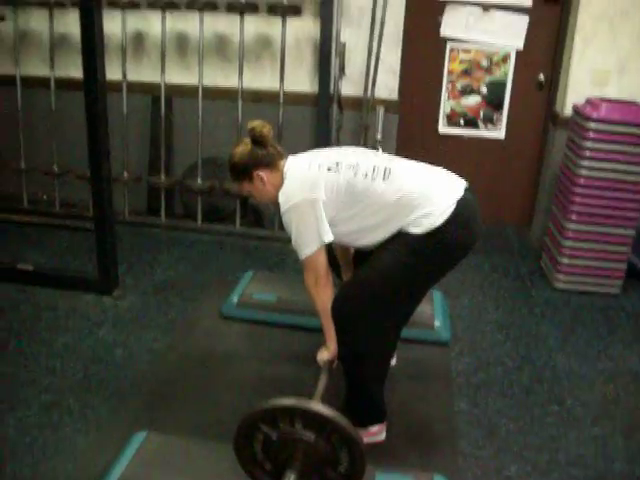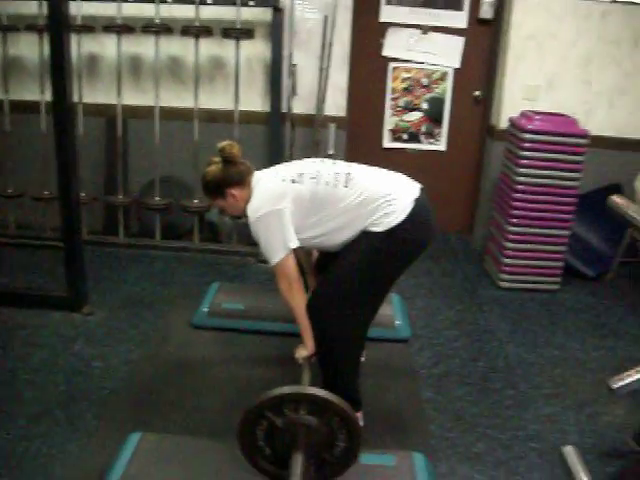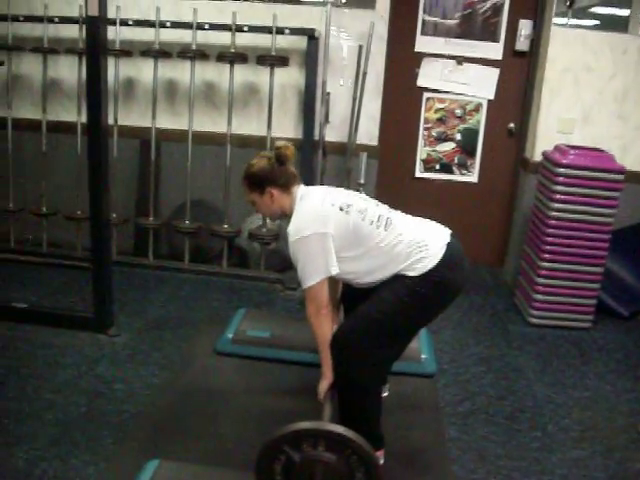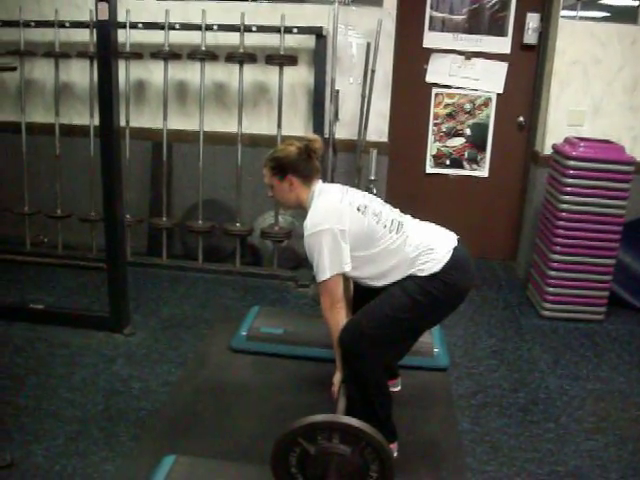
dt=1s
person 1, frame 1
left shoulder: (296, 196)
right shoulder: (308, 168)
left elbow: (318, 278)
right elbow: (342, 223)
left wrist: (332, 343)
right wrist: (350, 279)
left hip: (441, 225)
right hip: (451, 198)
left knee: (353, 308)
right knee: (366, 276)
left ankle: (366, 420)
right ankle: (377, 350)
person 1, frame 2
left shoulder: (263, 208)
right shoulder: (272, 181)
left elbow: (289, 282)
right elbow: (305, 232)
left wrist: (308, 341)
right wrist: (316, 282)
left hip: (399, 223)
right hip: (404, 200)
left knee: (328, 306)
right knee: (329, 272)
right ankle: (346, 347)
person 1, frame 3
left shoulder: (304, 227)
right shoulder: (316, 198)
left elbow: (318, 307)
right elbow: (334, 276)
left wrist: (328, 371)
right wrist: (335, 320)
left hip: (433, 272)
right hip: (436, 245)
left knee: (352, 345)
right knee: (355, 299)
left ankle: (365, 446)
right ankle: (372, 380)
person 1, frame 4
left shoulder: (320, 222)
right shoulder: (332, 195)
left elbow: (332, 302)
right elbow: (346, 279)
left wrist: (343, 365)
right wrist: (350, 319)
left hip: (442, 275)
right hip: (442, 252)
left knee: (357, 341)
right knee: (363, 299)
left ankle: (378, 438)
right ankle: (384, 373)
